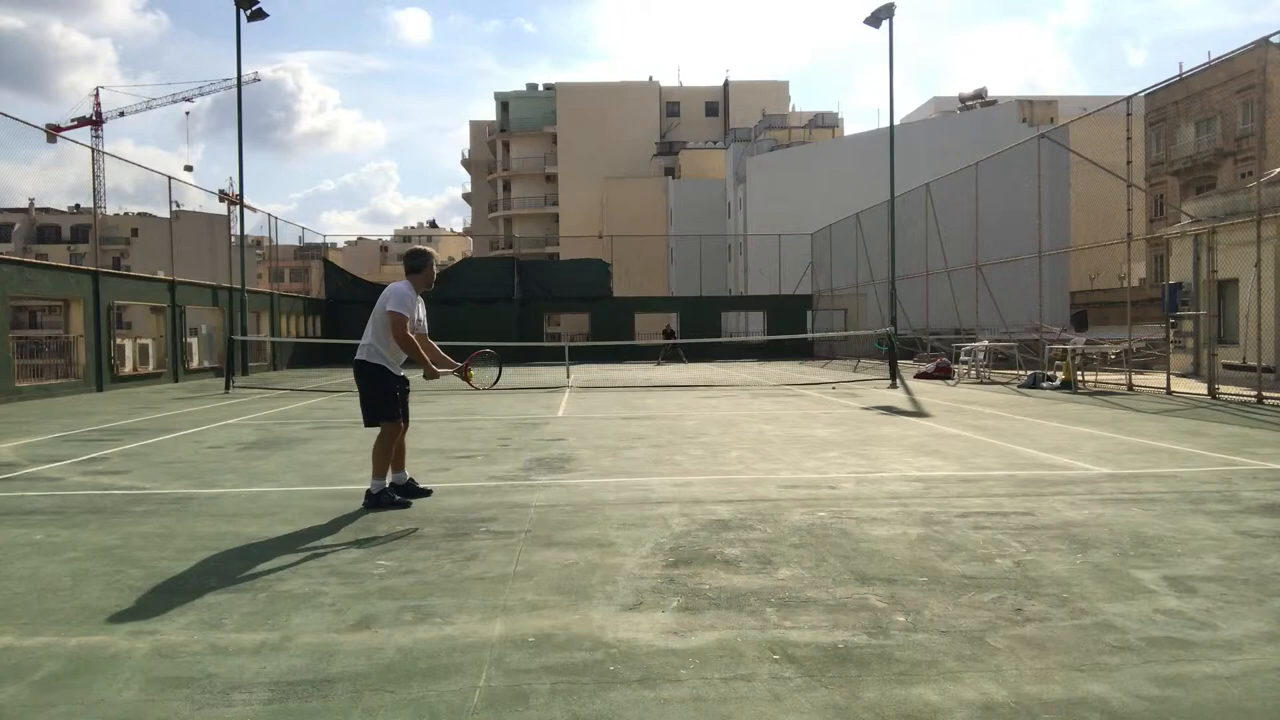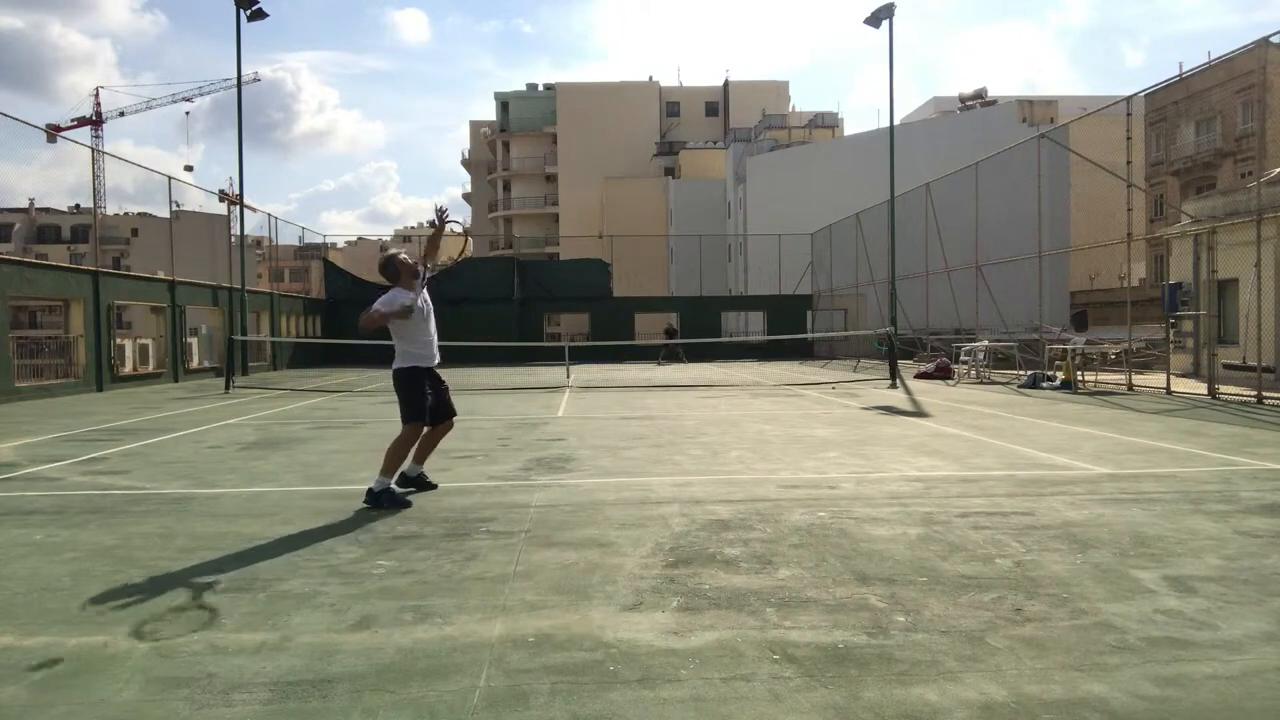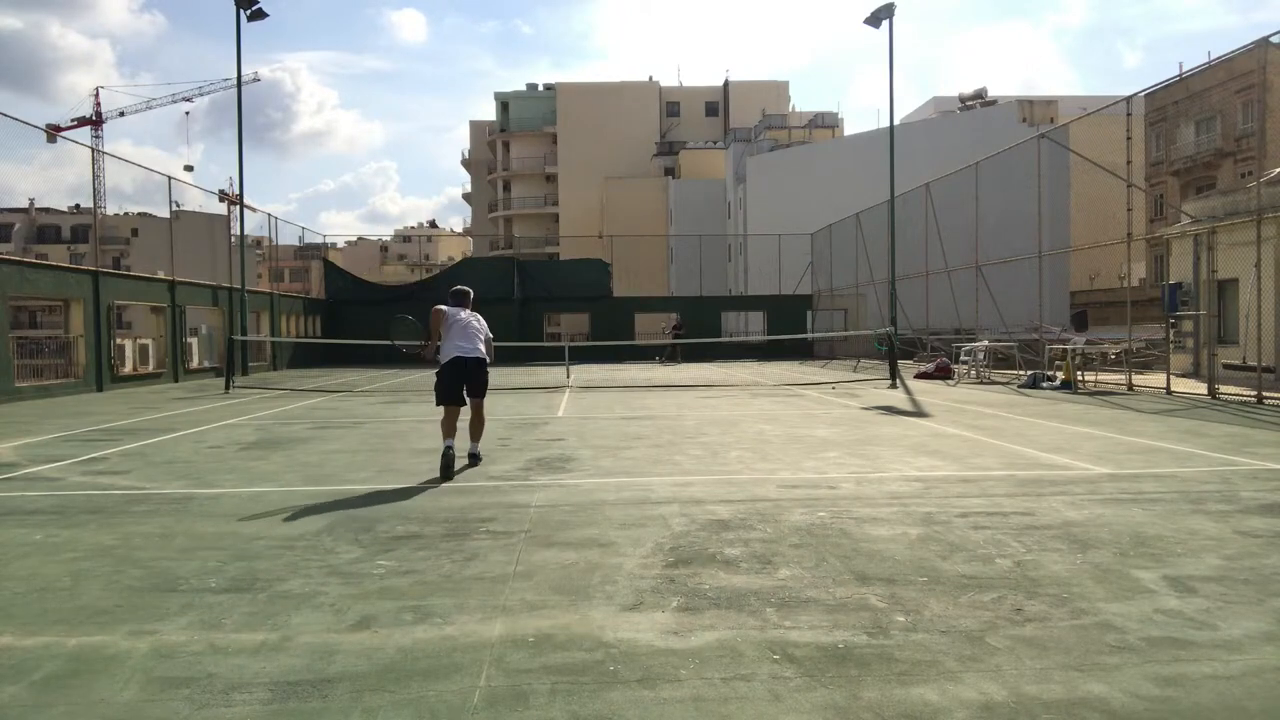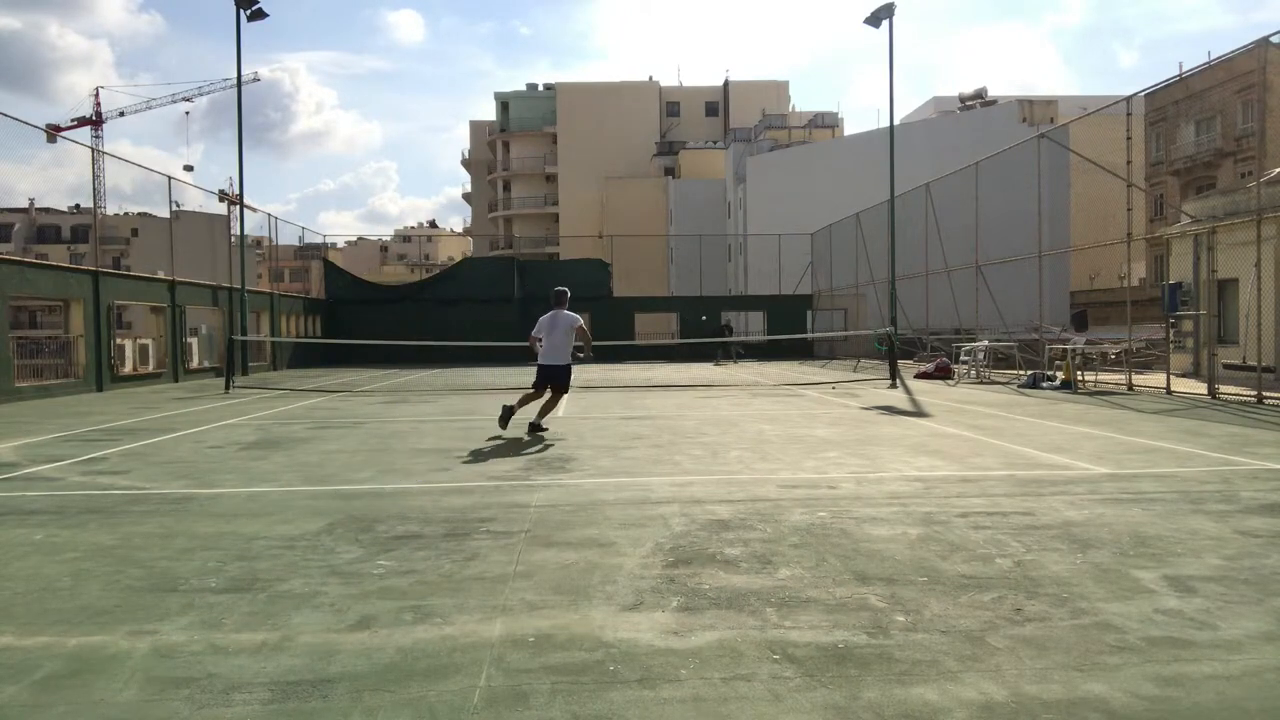
dt=1s
person 1, frame 1
left shoulder: (417, 302)
right shoulder: (401, 292)
left elbow: (425, 343)
right elbow: (401, 335)
left wrist: (455, 366)
right wrist: (428, 367)
left hip: (391, 369)
right hip: (373, 366)
left knee: (400, 426)
right knee: (391, 426)
left ankle: (401, 481)
right ankle: (377, 491)
person 1, frame 2
left shoulder: (418, 284)
right shoulder: (395, 299)
left elbow: (430, 254)
right elbow: (364, 324)
left wrist: (439, 228)
right wrist: (395, 314)
left hip: (428, 370)
right hip: (410, 371)
left knee: (444, 423)
right knee: (414, 429)
left ankle: (412, 473)
right ankle: (380, 488)
person 1, frame 3
left shoulder: (445, 312)
right shoulder: (479, 319)
left elbow: (436, 312)
right elbow: (490, 352)
left wrist: (433, 343)
left hip: (452, 362)
right hip: (478, 362)
left knee: (450, 413)
right knee: (477, 407)
left ankle: (449, 448)
right ankle: (474, 452)
person 1, frame 4
left shoulder: (543, 319)
right shoulder: (572, 318)
left elbow: (532, 341)
right elbow: (586, 337)
right wrist: (586, 354)
left hip: (544, 362)
right hip: (562, 363)
left knee: (538, 392)
right knee: (556, 396)
left ankle: (512, 409)
right ankle: (536, 423)
